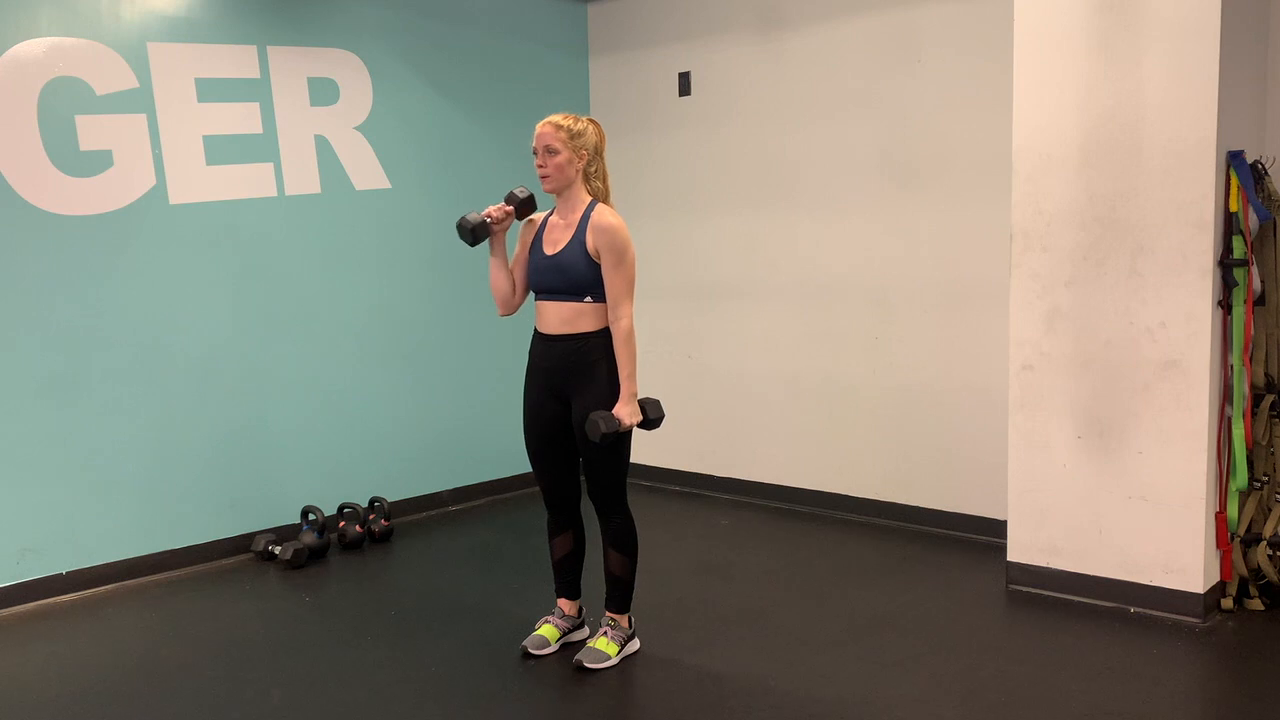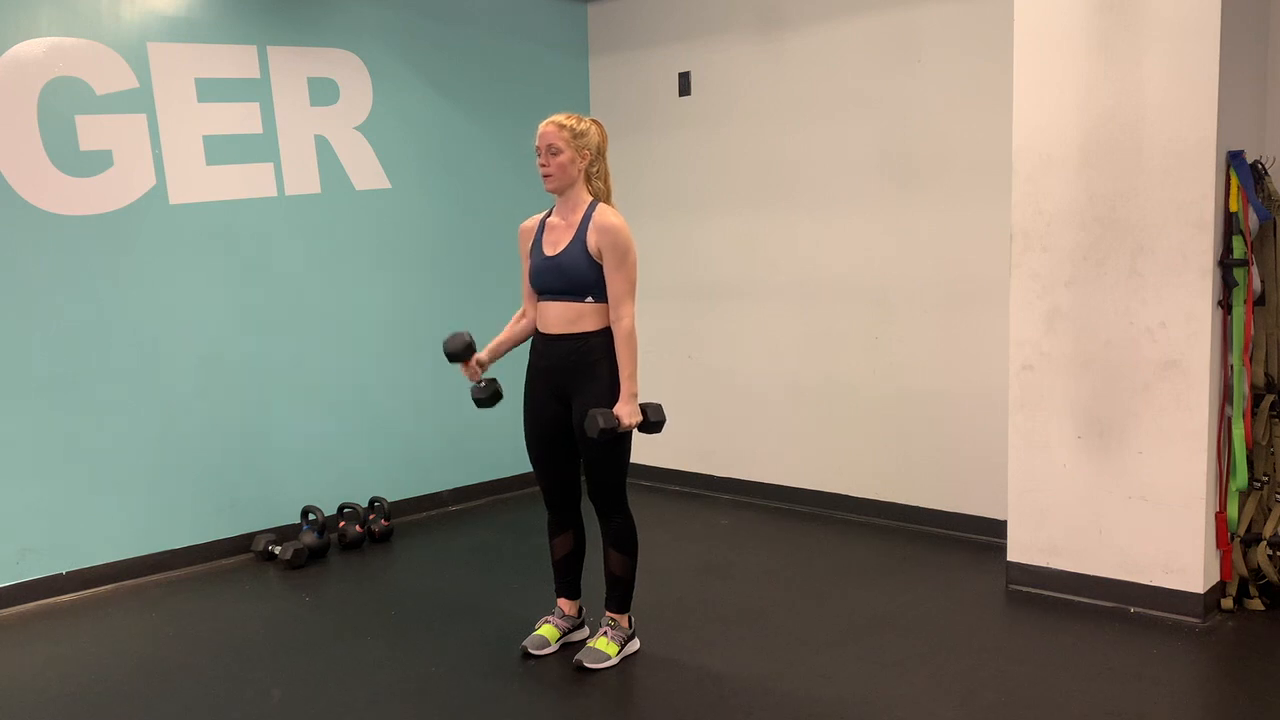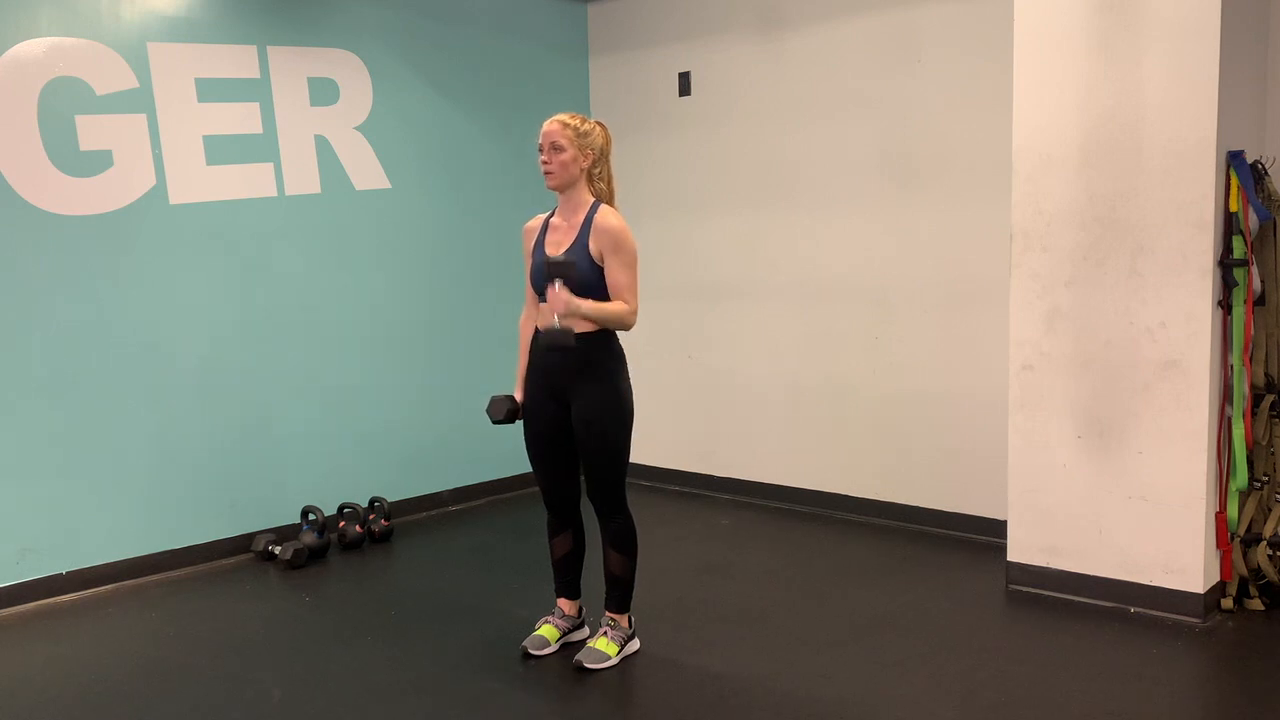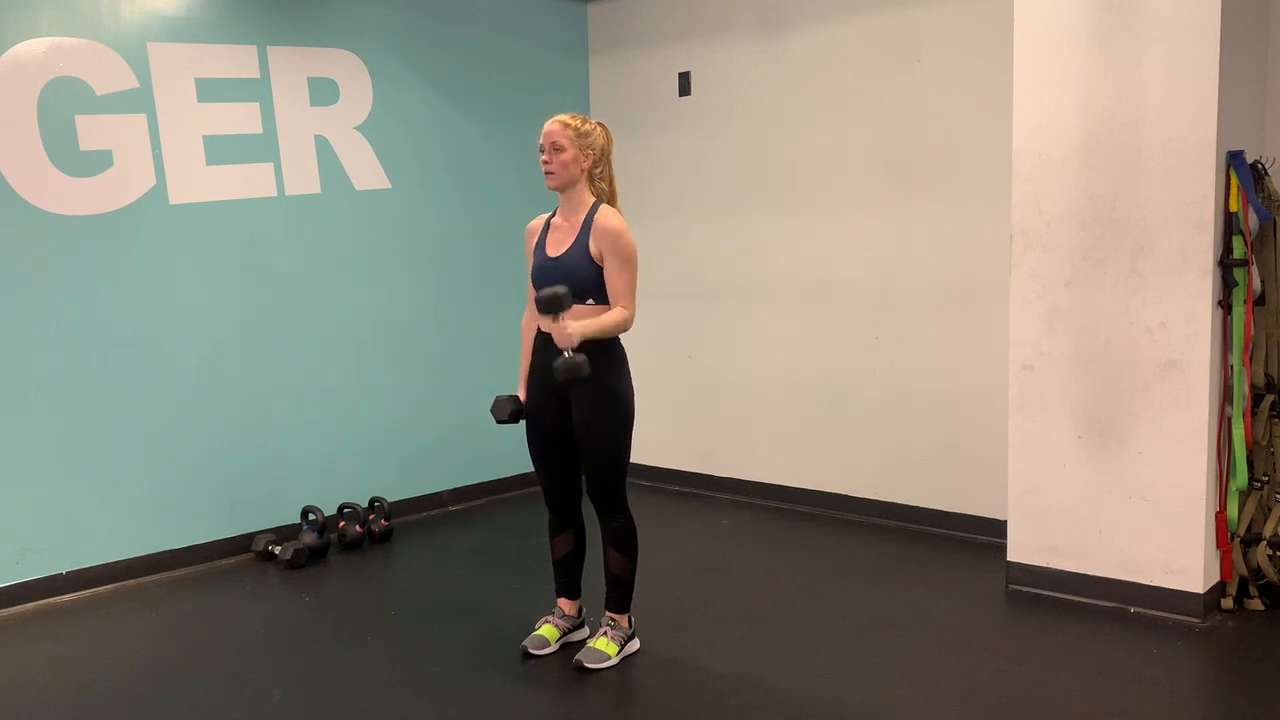
dt=1s
person 1, frame 1
left shoulder: (605, 224)
right shoulder: (534, 226)
left elbow: (622, 316)
right elbow: (507, 303)
left wrist: (628, 394)
right wrist: (496, 242)
left hip: (594, 368)
right hip: (543, 368)
left knee: (607, 500)
right knee: (557, 498)
left ankle: (619, 624)
right ankle: (567, 611)
person 1, frame 2
left shoulder: (607, 225)
right shoulder: (531, 230)
left elbow: (623, 316)
right elbow: (529, 310)
left wrist: (629, 394)
right wrist: (487, 355)
left hip: (594, 368)
right hip: (544, 370)
left knee: (608, 499)
right knee: (557, 498)
left ankle: (619, 624)
right ankle: (567, 611)
person 1, frame 3
left shoulder: (608, 225)
right shoulder: (535, 230)
left elbow: (627, 313)
right elbow: (530, 311)
left wrist: (580, 306)
right wrist: (520, 381)
left hip: (596, 369)
right hip: (546, 371)
left knee: (607, 500)
right knee: (556, 498)
left ankle: (619, 624)
right ankle: (567, 611)
person 1, frame 4
left shoulder: (608, 225)
right shoulder: (537, 229)
left elbow: (624, 312)
left wrist: (580, 328)
right wrist: (523, 381)
left hip: (597, 370)
right hip: (547, 372)
left knee: (607, 500)
right knee: (558, 498)
left ankle: (619, 624)
right ankle: (566, 611)
